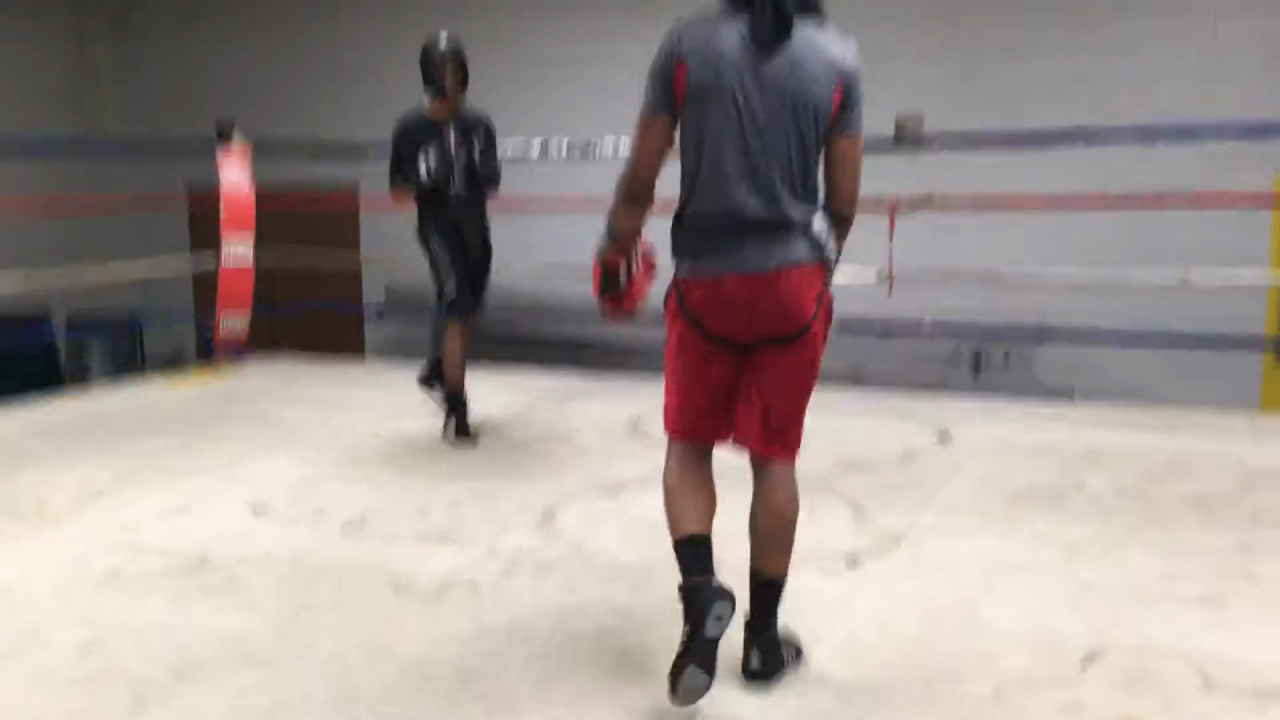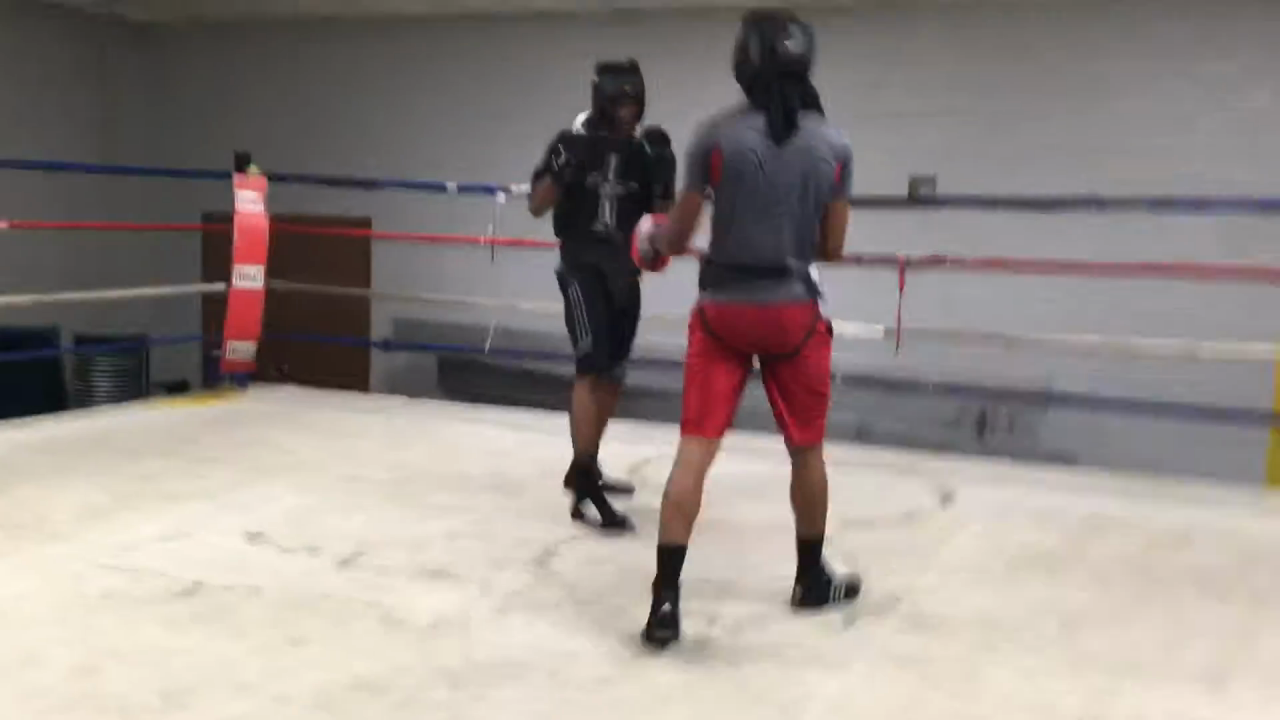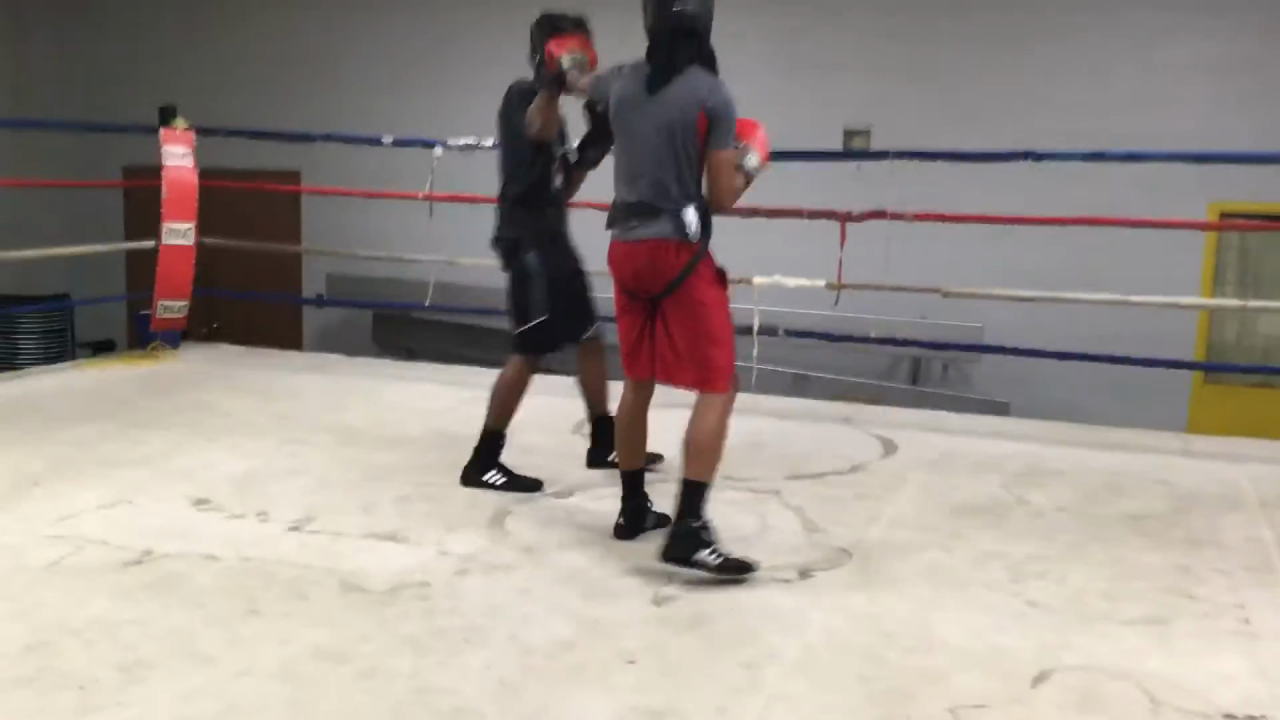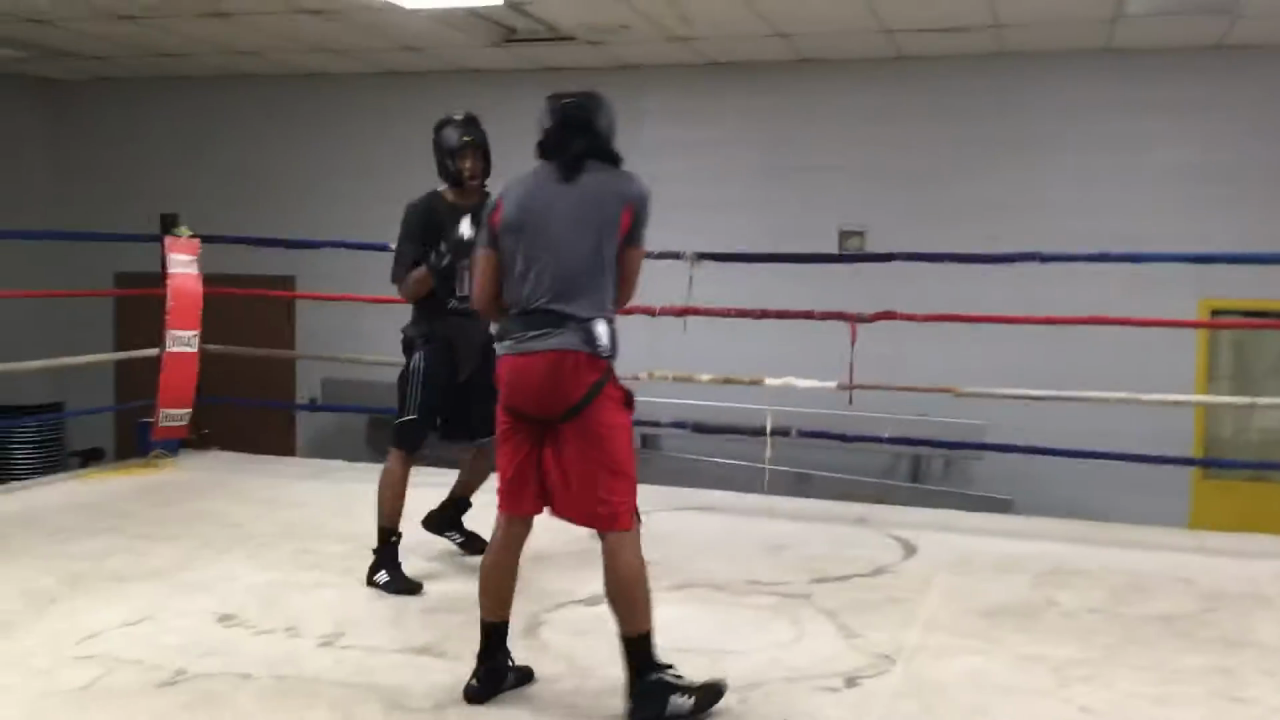
dt=1s
person 1, frame 1
right shoulder: (837, 60)
left elbow: (641, 178)
right elbow: (843, 199)
left wrist: (618, 245)
left hip: (707, 284)
right hip: (793, 283)
left knee: (688, 445)
right knee: (774, 459)
left ankle: (701, 594)
right ankle: (763, 637)
person 1, frame 2
left shoulder: (715, 135)
right shoulder: (833, 145)
left elbow: (678, 234)
right elbow: (831, 245)
left wrist: (650, 242)
left hip: (723, 310)
right hip: (794, 312)
left knee: (695, 449)
right knee: (806, 450)
left ankle: (666, 595)
right ankle: (811, 578)
person 1, frame 3
left shoulder: (620, 82)
right shoulder: (711, 95)
left elbow: (579, 86)
right elbow: (722, 198)
left wrist: (568, 68)
right wrist: (750, 163)
left hip: (627, 247)
right hip: (678, 250)
left knee: (638, 382)
right knee: (716, 388)
left ankle: (632, 505)
right ankle: (689, 528)
person 1, frame 4
left shoulder: (508, 196)
right shoulder: (626, 191)
left elbow: (483, 298)
right elbow: (623, 293)
left hip: (515, 365)
right hip: (579, 365)
left knee: (512, 518)
right knee: (617, 527)
left ankle: (490, 665)
person 2, frame 1
left shoulder: (478, 124)
right shoulder: (412, 127)
left elbow: (492, 186)
right elbow: (398, 190)
left wrist: (488, 168)
right wrist: (420, 178)
left hip: (475, 223)
right hip: (439, 224)
left knee: (463, 313)
right knee: (457, 313)
left ankle: (435, 371)
right ankle: (456, 412)
person 2, frame 2
left shoulder: (643, 152)
right shoulder: (572, 142)
left elbow: (660, 220)
right elbow: (537, 206)
left wrist: (664, 177)
right wrist: (567, 156)
left hip: (624, 269)
right hip: (582, 267)
left knee: (610, 376)
right knee: (591, 370)
left ankle: (585, 471)
right ankle: (584, 489)
person 2, frame 3
left shoulder: (551, 110)
right shoulder: (524, 93)
right elbow: (539, 131)
left wrist: (596, 145)
right wrist: (553, 77)
left hip: (550, 234)
right hip: (527, 235)
left knee: (589, 340)
right knee: (530, 350)
left ankle: (604, 444)
right ankle: (483, 460)
person 2, frame 4
right shoulder: (424, 212)
right elbow: (407, 290)
right wrist: (444, 259)
left hip: (477, 340)
right hip: (432, 340)
left knee: (490, 444)
right knee: (406, 446)
left ankle: (447, 516)
right ankle: (384, 558)
